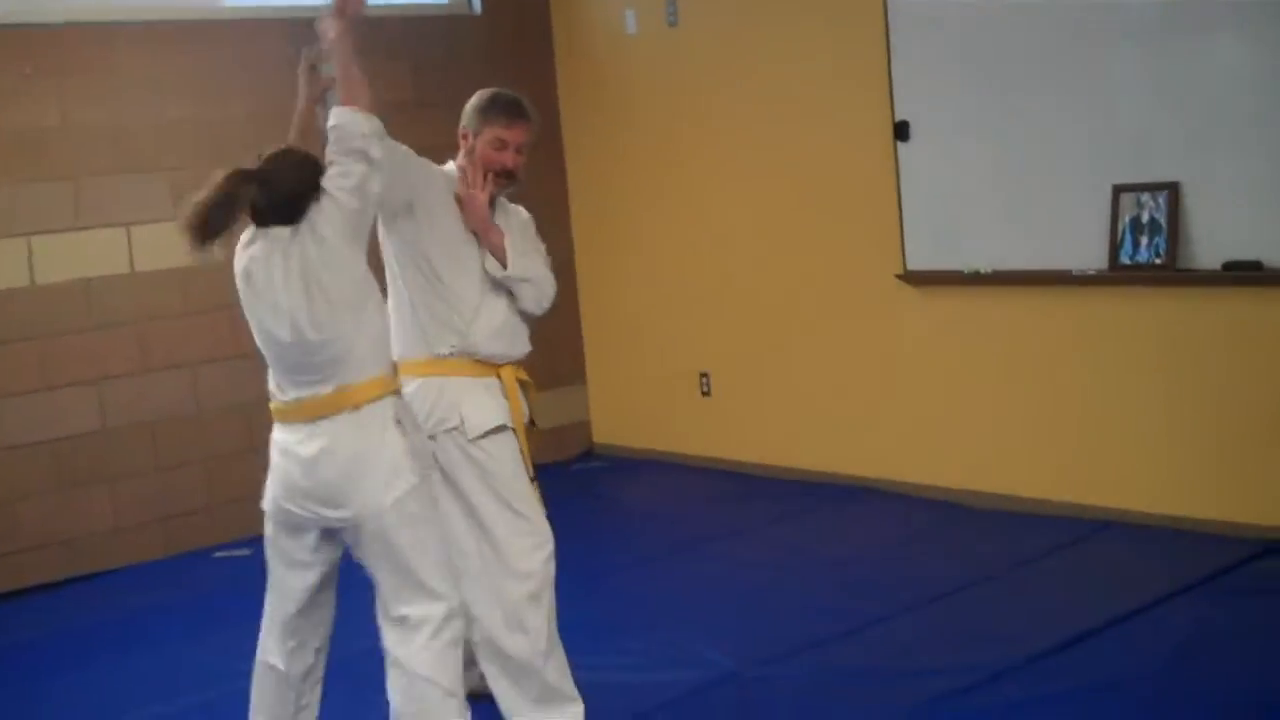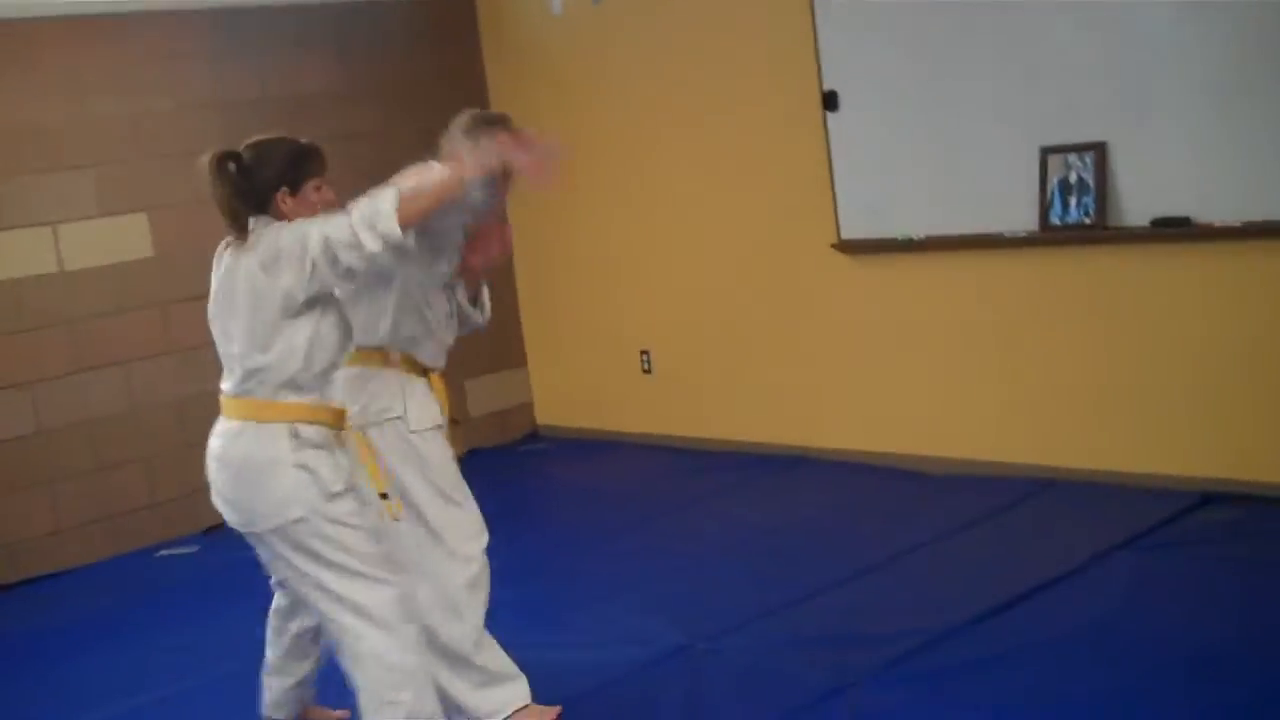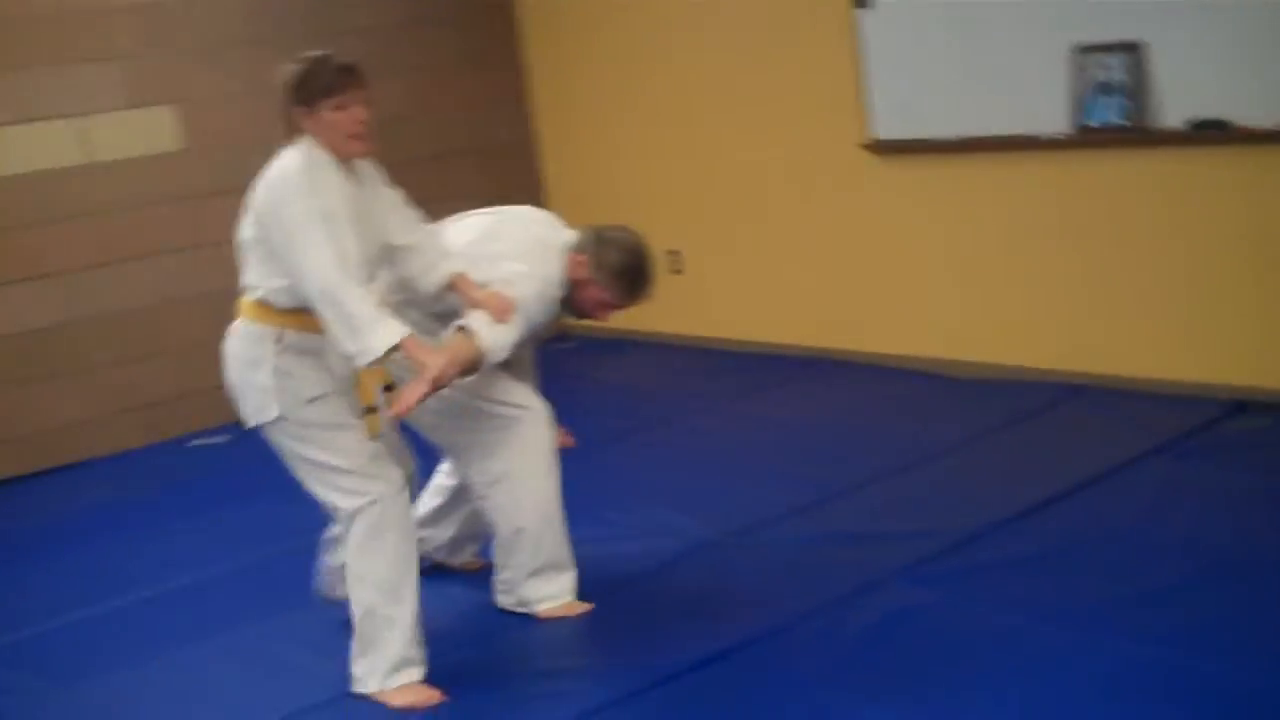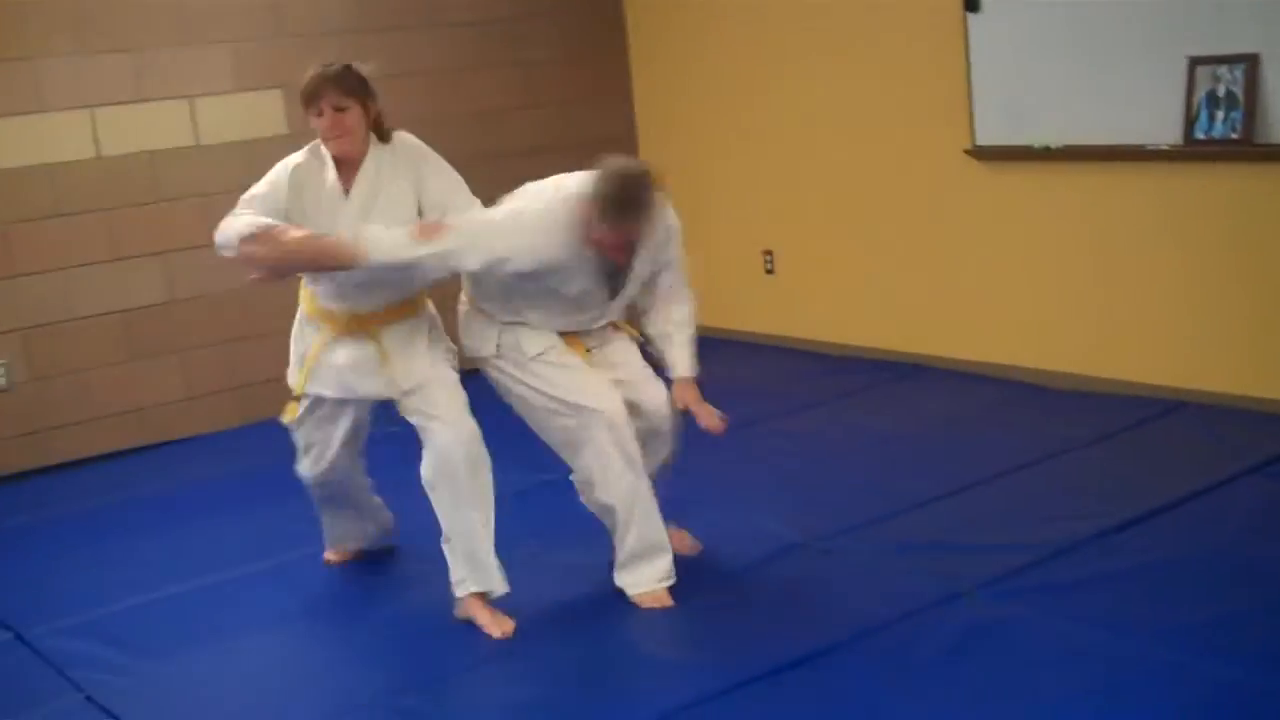
dt=0.5s
person 1, frame 1
left shoulder: (250, 256)
right shoulder: (329, 239)
left elbow: (262, 193)
right elbow: (356, 143)
left wrist: (305, 102)
left hip: (297, 457)
right hip: (366, 448)
left knee: (293, 618)
right knee: (421, 611)
person 1, frame 2
left shoulder: (243, 251)
right shoulder: (284, 250)
left elbow: (357, 238)
right elbow: (374, 224)
right wrist: (478, 162)
left hip: (245, 450)
right hip: (281, 459)
left knee: (305, 584)
right knee: (374, 606)
person 1, frame 3
left shoulder: (356, 170)
right shoulder: (297, 181)
left elbow: (406, 240)
right elbow: (332, 283)
left wrist: (470, 291)
right wrist: (415, 349)
left hip: (321, 351)
right hip: (283, 359)
left knee: (357, 486)
right knee: (375, 495)
left ankle: (366, 601)
right ankle: (388, 669)
person 1, frame 4
left shoulder: (408, 157)
right shoulder: (298, 173)
left elbow: (465, 222)
right elbow: (240, 224)
right wrist: (269, 235)
left hip: (406, 332)
right hip: (330, 337)
left knee: (455, 444)
right knee: (323, 463)
left ankle: (478, 590)
right ankle: (361, 530)
person 2, frame 1
left shoulder: (514, 220)
right shoulder: (414, 187)
left elbow: (539, 295)
left wrist: (485, 229)
left hip: (488, 400)
right hip: (448, 402)
left knee: (462, 553)
right knee: (517, 554)
person 2, frame 2
left shoulder: (446, 207)
left elbow: (456, 317)
left wrist: (473, 279)
left hip: (369, 388)
right hip: (379, 395)
left knee: (412, 536)
right knee: (448, 541)
person 2, frame 3
left shoulder: (554, 238)
right shoulder: (530, 278)
left elbow: (512, 337)
right elbow: (489, 328)
left wrist: (522, 398)
right wrist: (432, 380)
left hip: (413, 322)
left knee: (485, 431)
right knee: (521, 426)
left ankle: (435, 542)
right ankle: (531, 587)
person 2, frame 4
left shoulder: (657, 220)
right shoulder: (543, 222)
left elbow: (667, 293)
right elbow: (433, 243)
left wrist: (683, 376)
right wrist: (303, 253)
left hip: (590, 328)
right hip: (511, 332)
left knee: (652, 414)
right knee: (602, 420)
left ankle: (646, 523)
right ankle: (647, 571)
